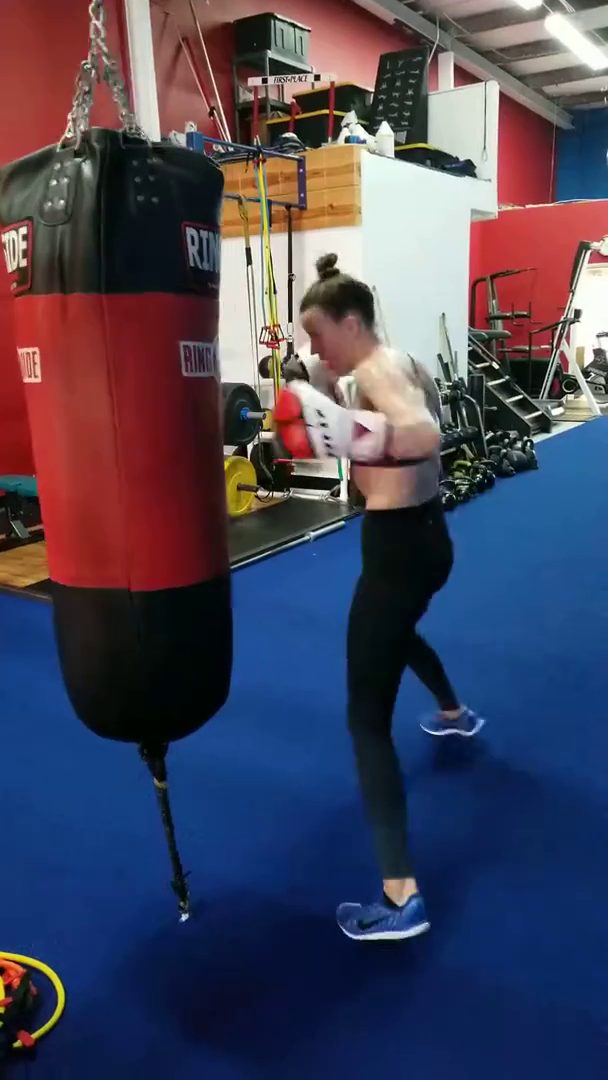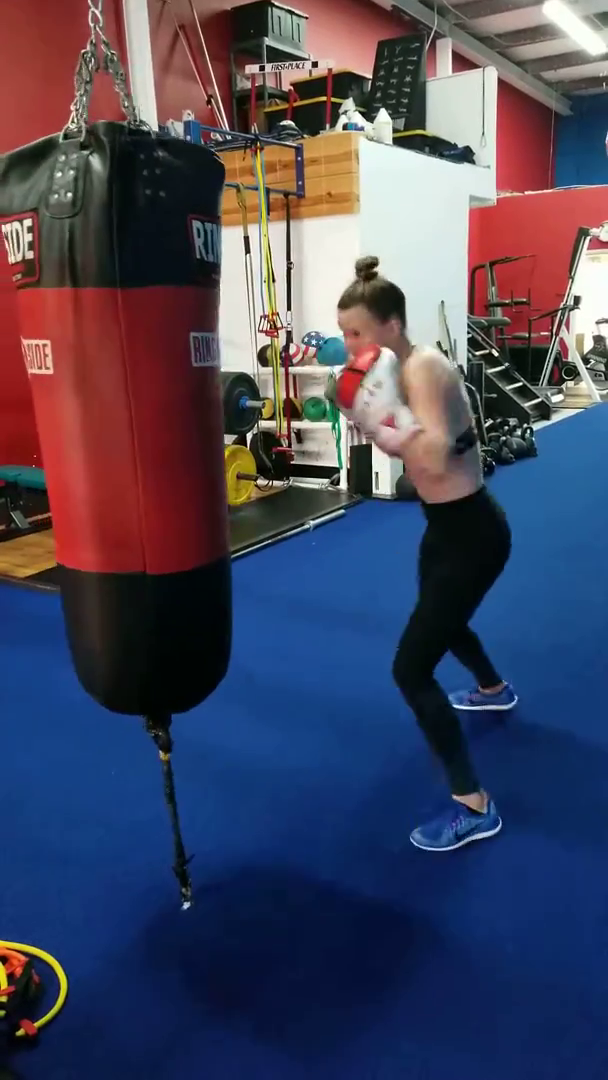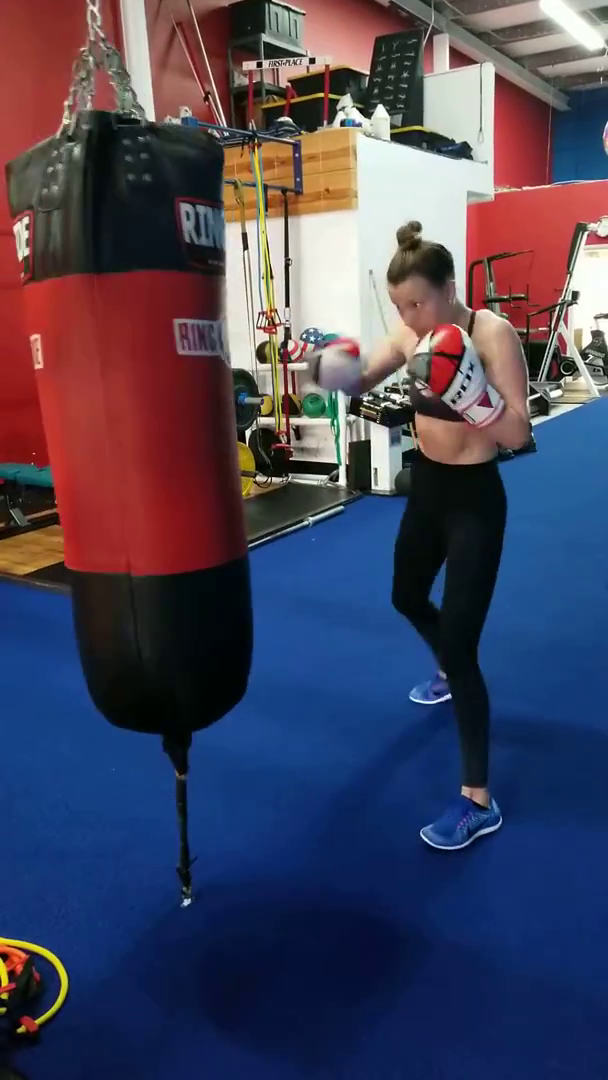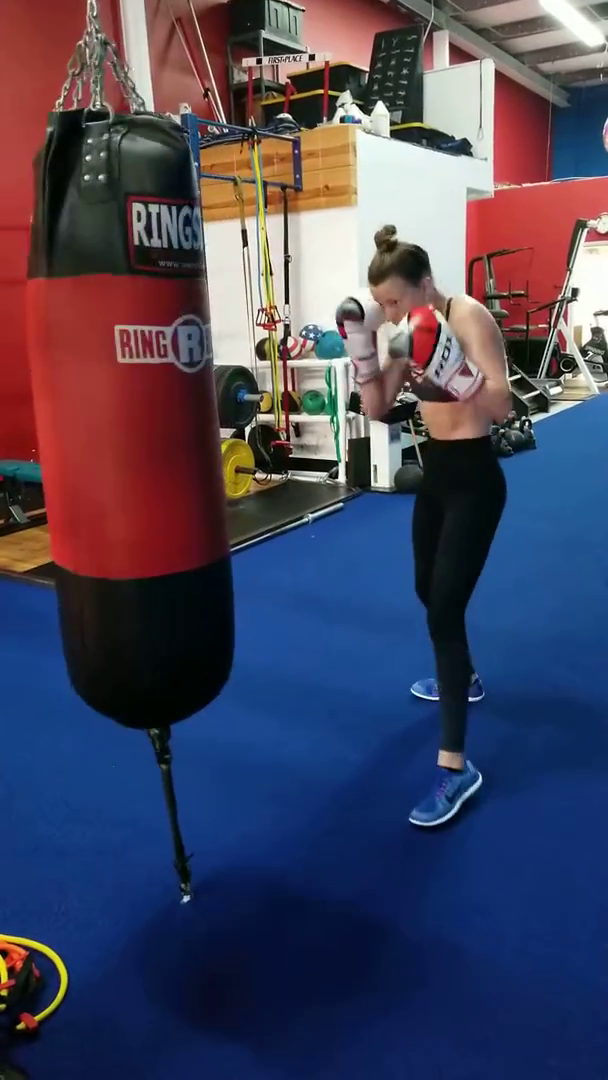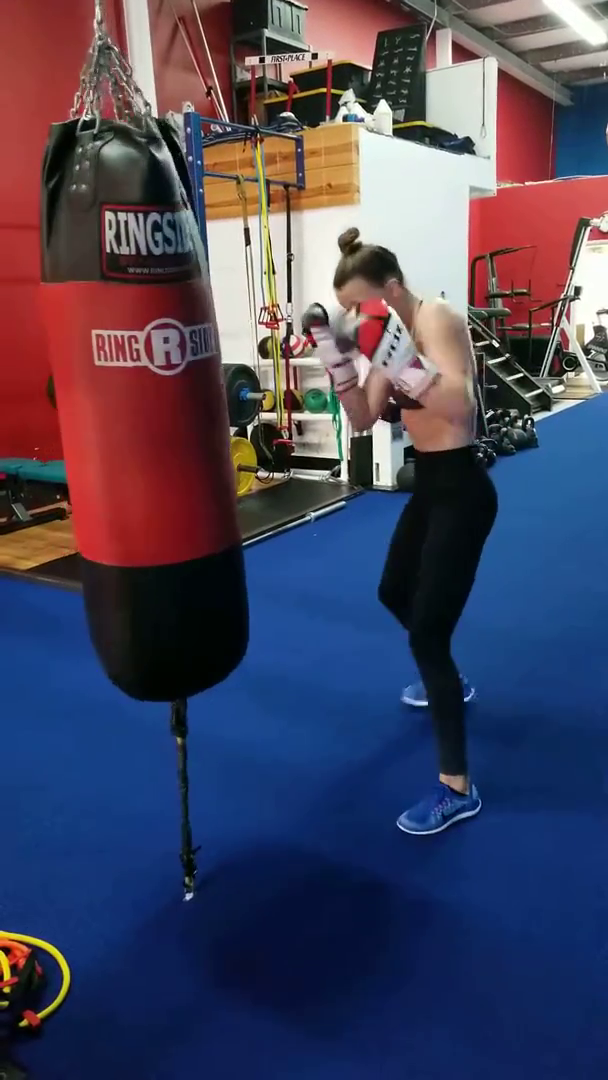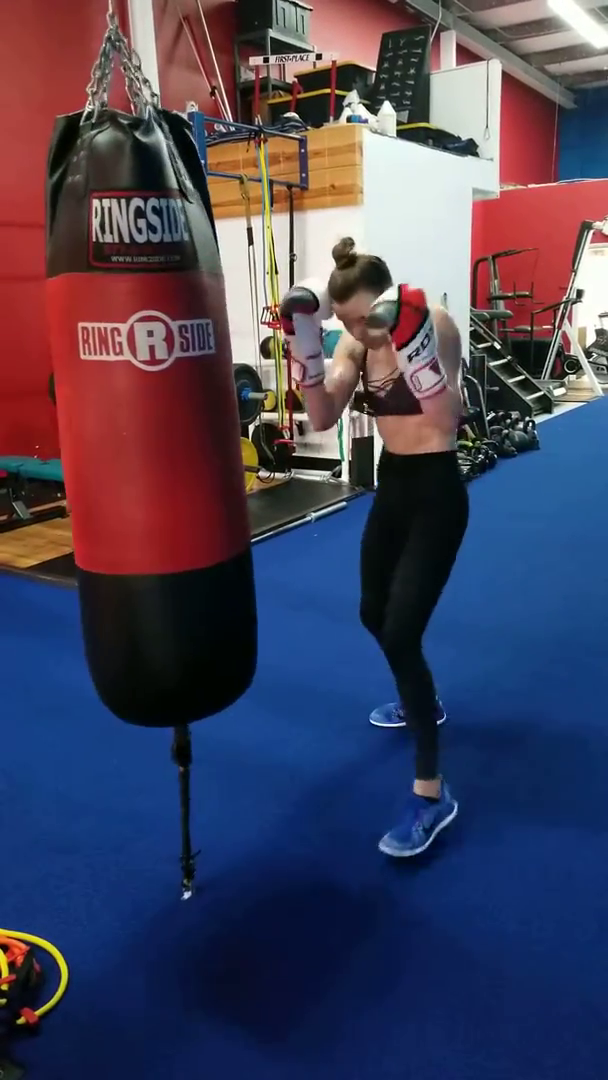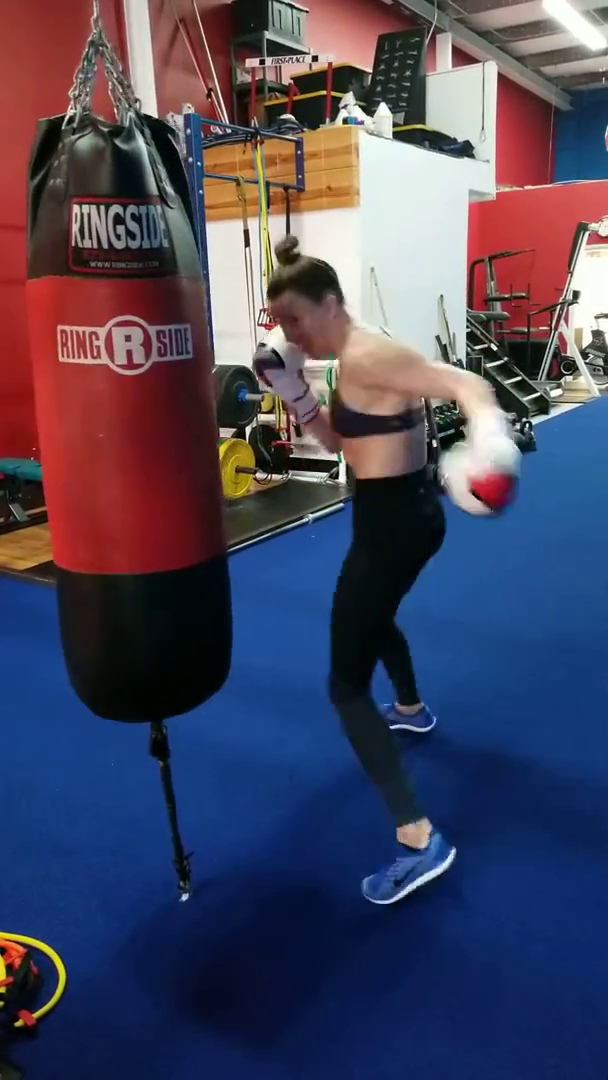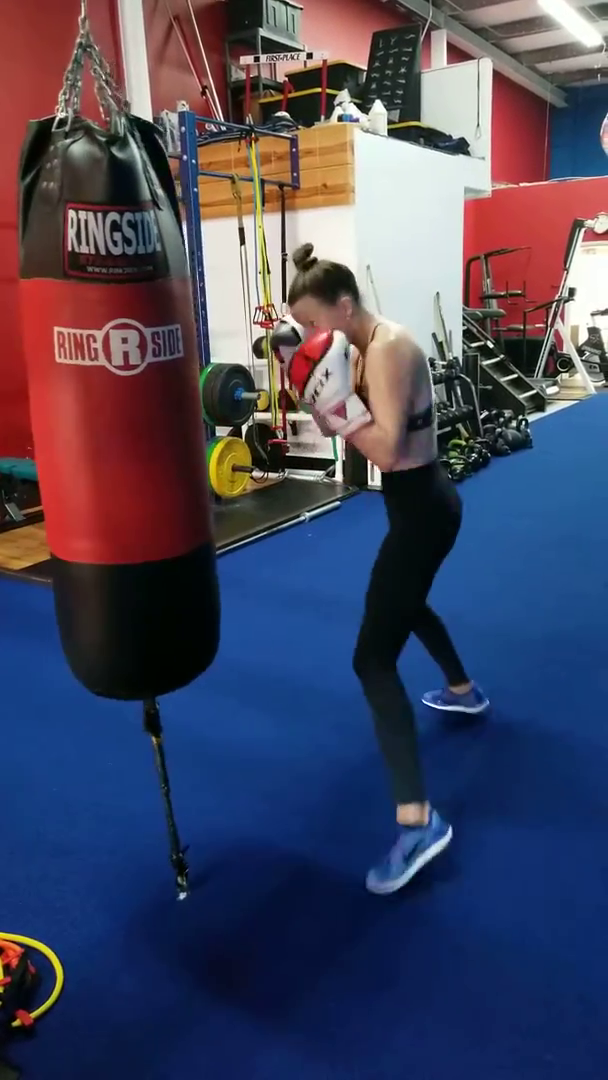
dt=0.4s
person 1, frame 1
left shoulder: (378, 370)
right shoulder: (396, 368)
left elbow: (423, 438)
left wrist: (334, 426)
right wrist: (318, 385)
left hip: (397, 551)
right hip: (428, 539)
left knee: (367, 718)
right knee: (397, 633)
left ankle: (400, 896)
right ankle: (456, 714)
person 1, frame 2
left shoulder: (423, 369)
right shoulder: (412, 364)
left elbow: (433, 465)
right elbow: (417, 445)
left hip: (470, 534)
right hip: (453, 525)
left knee: (410, 669)
right knee: (438, 617)
left ankle: (473, 805)
right ankle: (493, 689)
person 1, frame 3
left shoulder: (494, 333)
right shoulder: (411, 335)
left elbow: (516, 435)
right elbow: (359, 379)
left wrist: (467, 383)
right wrist: (337, 370)
left hip: (476, 500)
right hip: (425, 488)
left knee: (458, 647)
right knee: (407, 598)
left ankle: (478, 800)
right ankle: (449, 672)
person 1, frame 4
left shoulder: (468, 316)
right shoulder: (409, 333)
left elbow: (500, 405)
right elbow: (375, 409)
left wrist: (446, 359)
right wrist: (361, 344)
left hip: (472, 476)
right hip: (436, 470)
left knee: (444, 610)
right knee: (428, 588)
left ankle: (454, 767)
right ankle: (462, 677)
person 1, frame 5
left shoulder: (436, 318)
right shoulder: (390, 334)
left elbow: (458, 406)
right elbow: (362, 419)
left wrist: (396, 357)
right wrist: (336, 354)
left hip: (461, 490)
right hip: (429, 485)
left knee: (427, 635)
right knee: (395, 593)
left ankle: (456, 787)
right ankle: (449, 684)
person 1, frame 6
left shoulder: (436, 322)
right shoulder: (355, 343)
left elbow: (445, 418)
right elbow: (321, 418)
left wrist: (414, 342)
right wrist: (305, 344)
left hip: (436, 493)
right hip: (391, 486)
left knee: (400, 634)
right knee: (375, 616)
left ankle: (430, 793)
right ankle: (422, 703)
person 1, frame 7
left shoulder: (366, 352)
right shoulder: (351, 359)
left elbow: (466, 384)
right elbow: (338, 440)
left wrist: (490, 441)
right wrist: (288, 387)
left hip: (390, 521)
right hip: (403, 512)
left knee: (346, 686)
right knee: (374, 621)
left ankle: (419, 838)
right ankle: (411, 707)
person 1, frame 8
left shoulder: (388, 347)
right shoulder: (371, 344)
left elbow: (386, 451)
right elbow: (373, 428)
left hip: (419, 511)
right hip: (430, 500)
left knee: (373, 661)
right knee: (404, 600)
left ankle: (418, 821)
right ankle: (462, 689)
